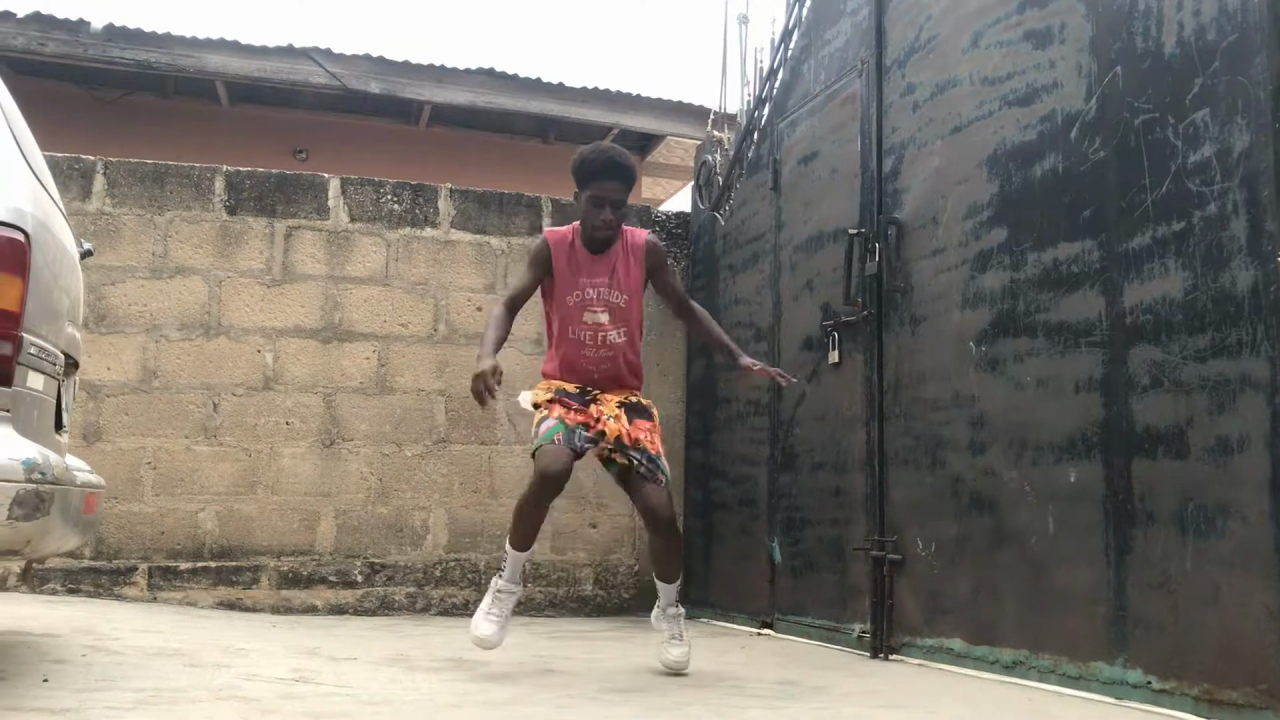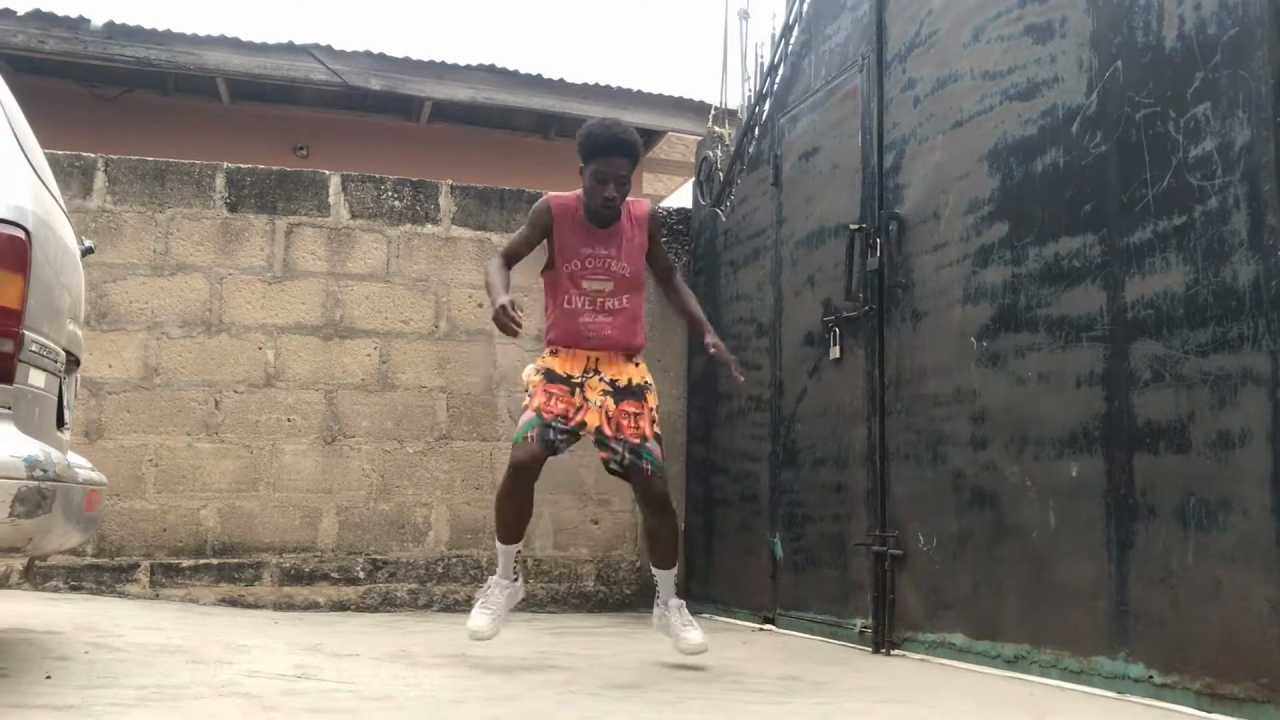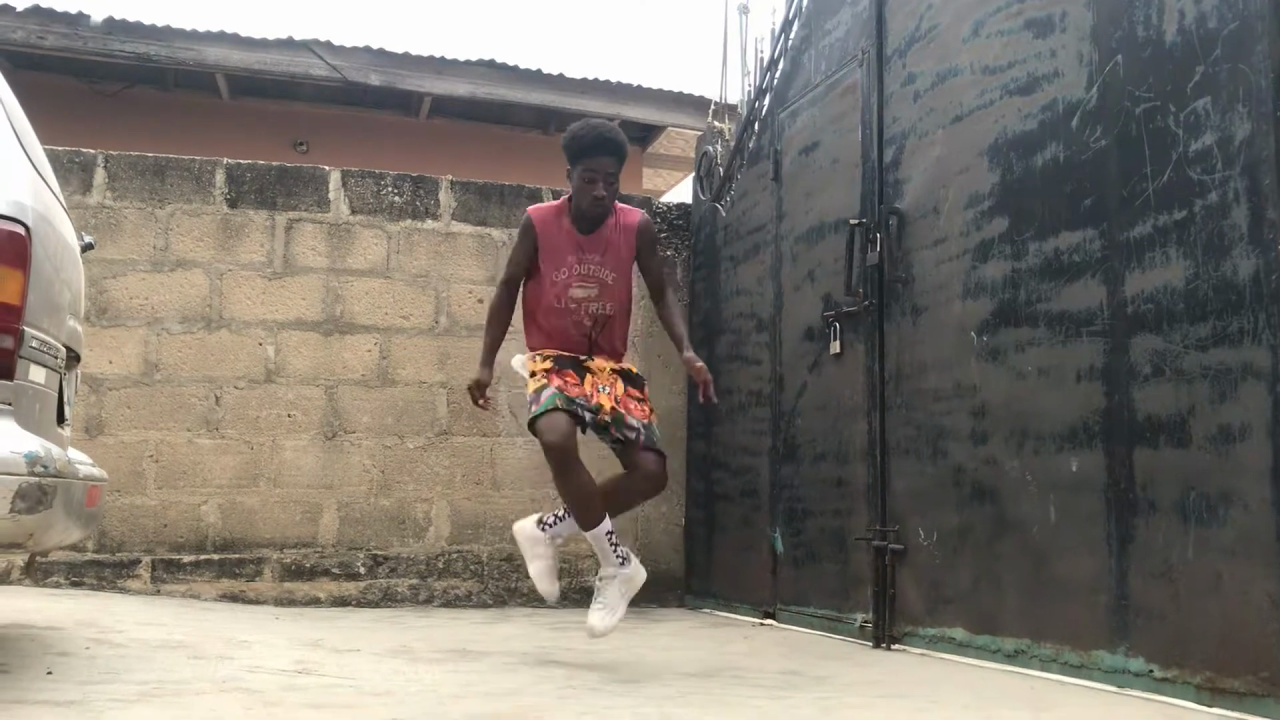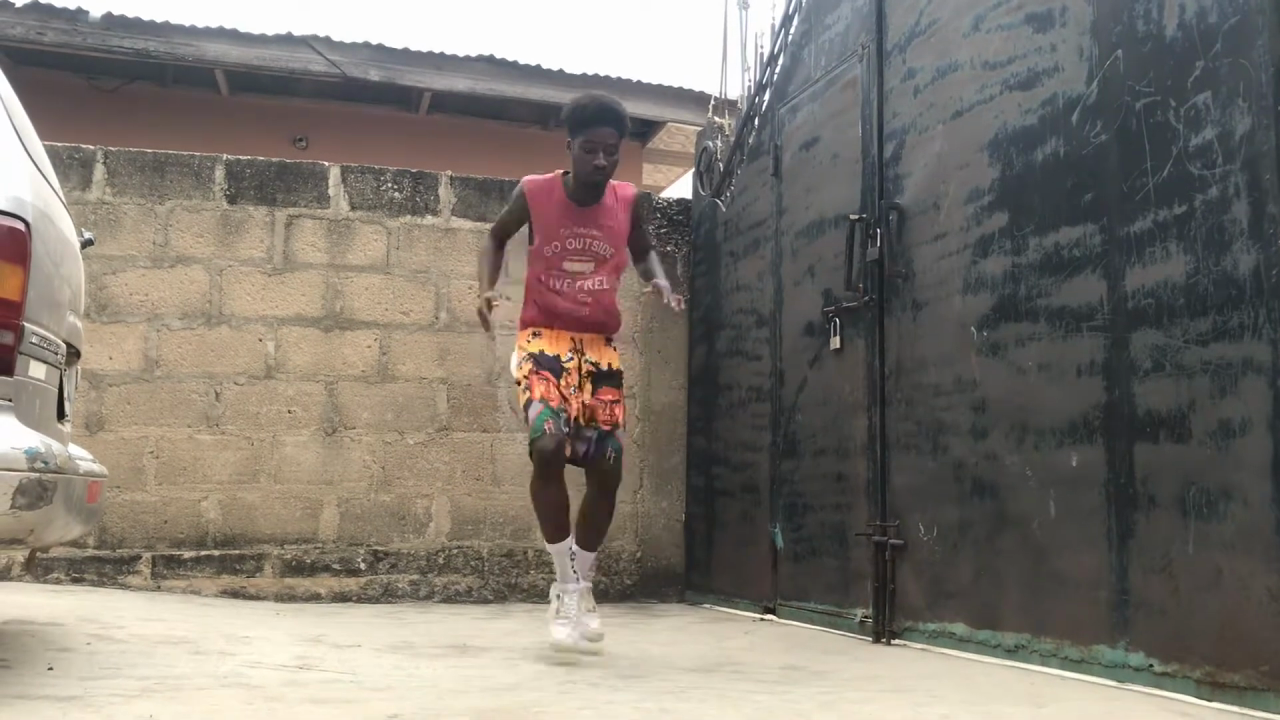
dt=0.2s
person 1, frame 1
left shoulder: (644, 247)
right shoulder: (551, 246)
left elbow: (684, 306)
right elbow: (508, 306)
left wrist: (741, 357)
right wrist: (487, 357)
left hip: (625, 399)
right hip: (564, 391)
left knee: (660, 512)
right knee: (550, 471)
left ankle: (669, 611)
right ankle: (508, 580)
person 1, frame 2
left shoulder: (645, 218)
right shoulder: (554, 211)
left elbow: (669, 279)
right elbow: (502, 259)
left wrist: (708, 334)
right wrist: (499, 296)
left hip: (625, 375)
right hip: (564, 367)
left knee: (655, 491)
right knee: (521, 463)
left ankle: (669, 602)
right ankle: (505, 577)
person 1, frame 3
left shoulder: (640, 227)
right shoulder: (538, 223)
left elbow: (661, 293)
right elbow: (507, 291)
left wrist: (687, 351)
right wrist: (484, 363)
left hip: (611, 368)
right hip: (554, 362)
left knee: (651, 473)
right knee: (560, 442)
left ankle: (547, 528)
right ankle: (614, 555)
person 1, frame 4
left shoulder: (629, 200)
right shoulder: (534, 193)
left elbow: (642, 249)
right elbow: (496, 236)
left wrist: (662, 284)
right wrist: (485, 287)
left hip: (601, 356)
right hip: (544, 347)
left knee: (606, 478)
right knee: (547, 458)
left ankle: (578, 589)
right ankle: (567, 581)
